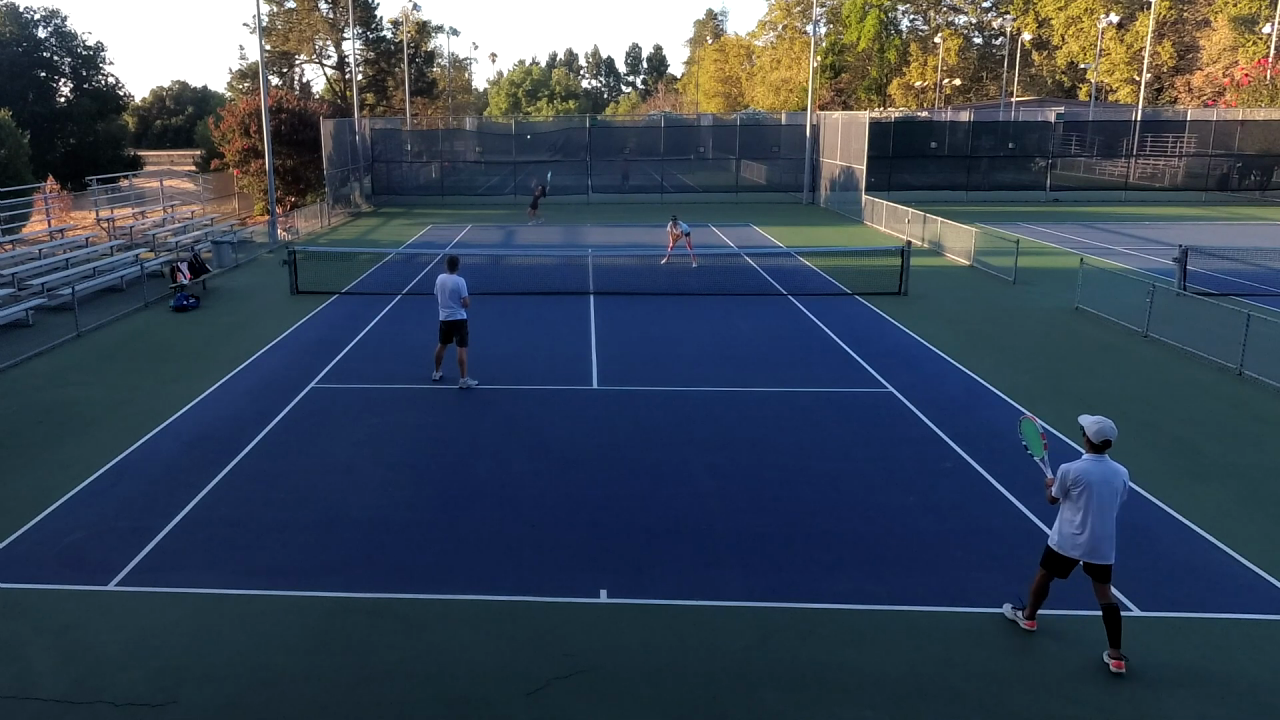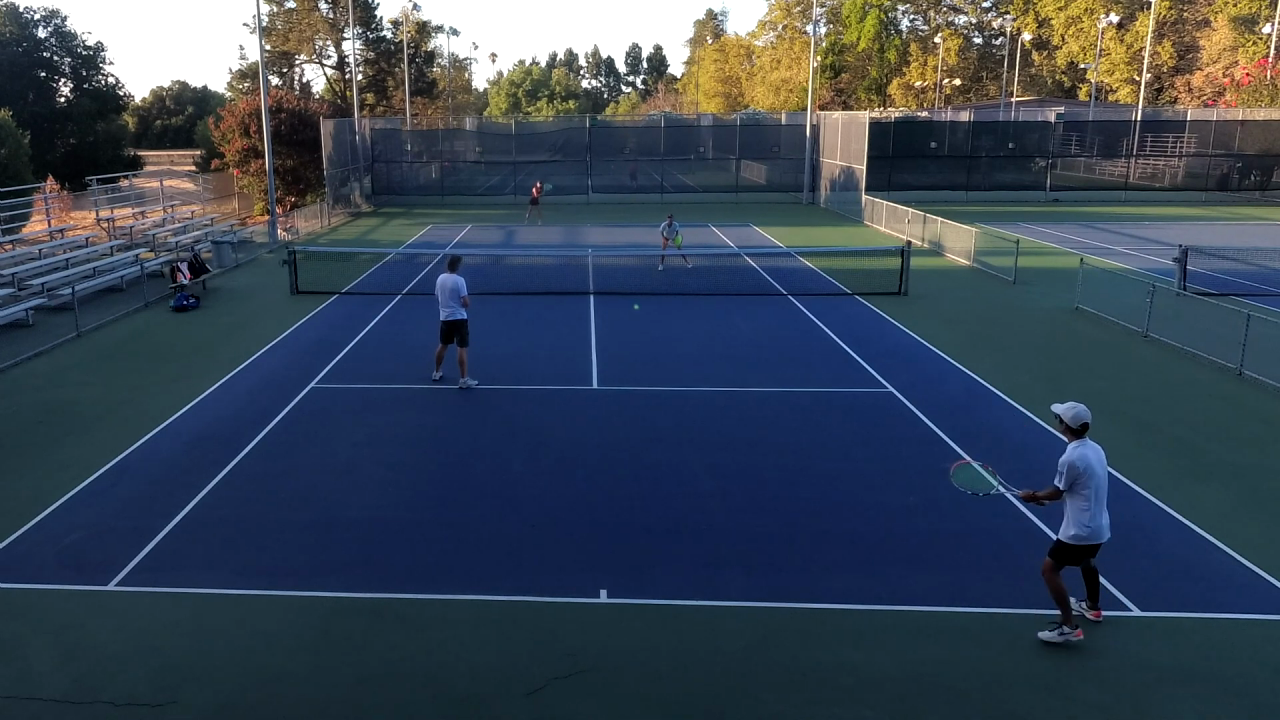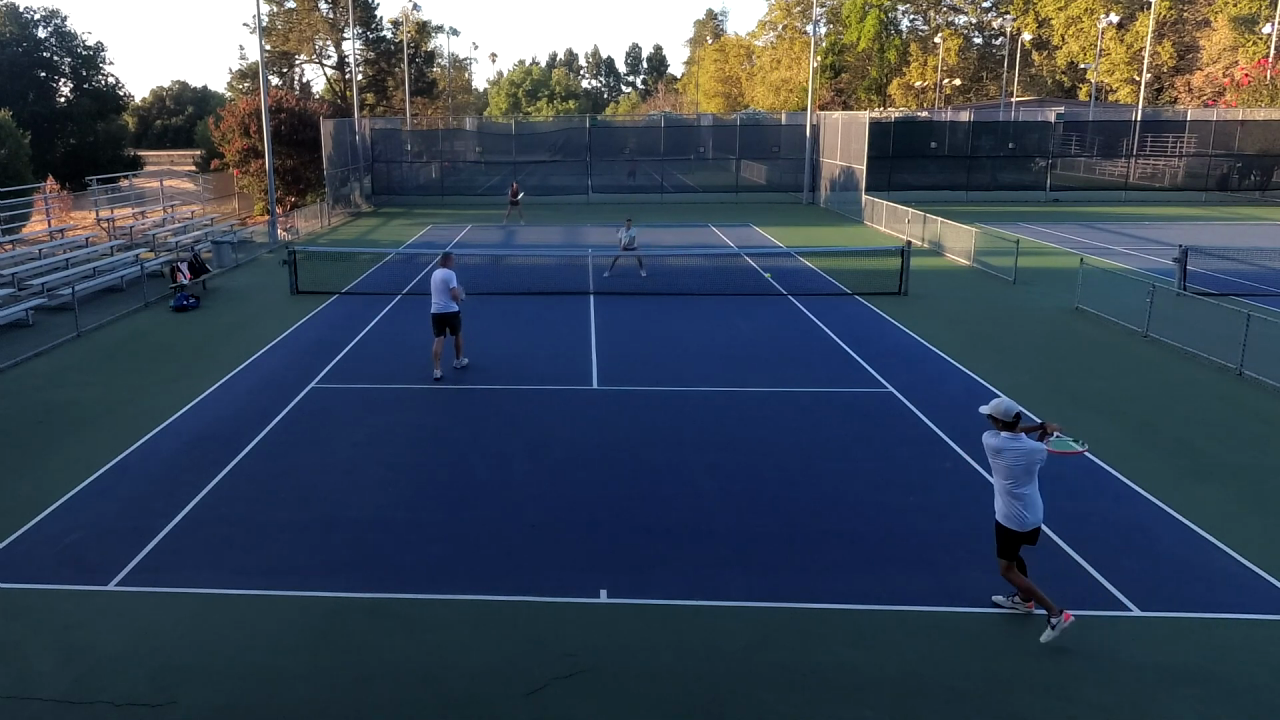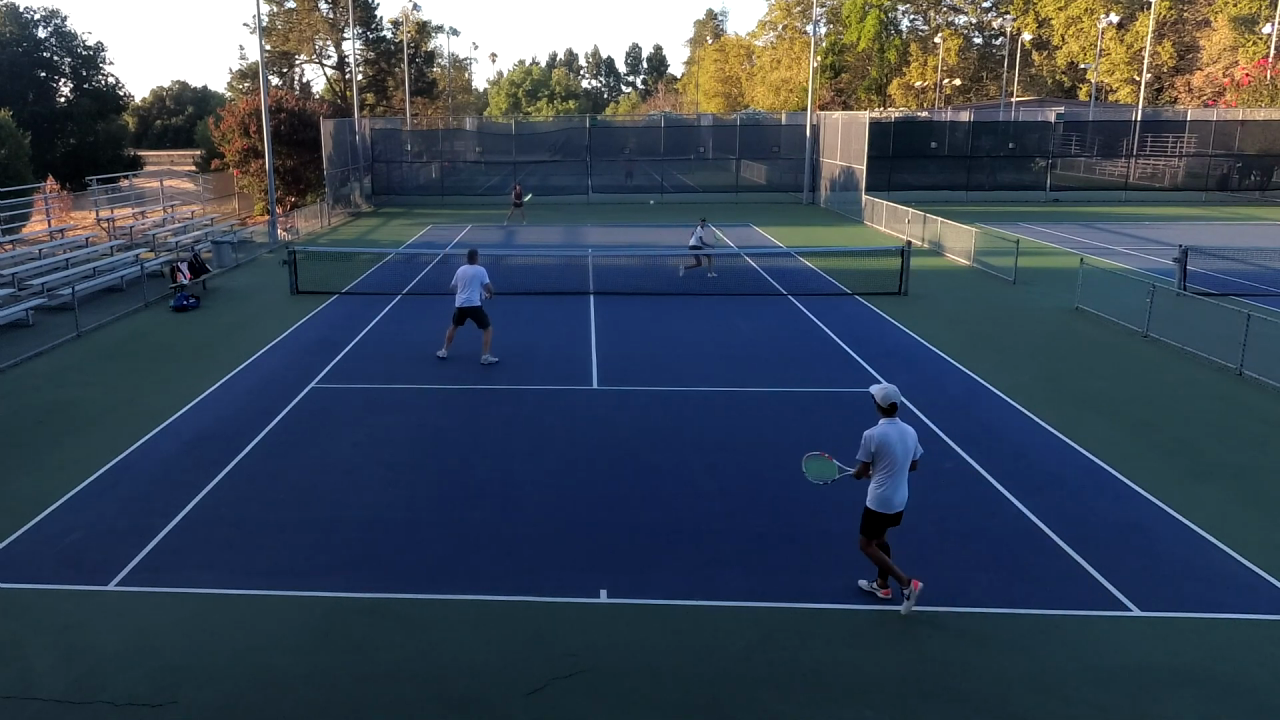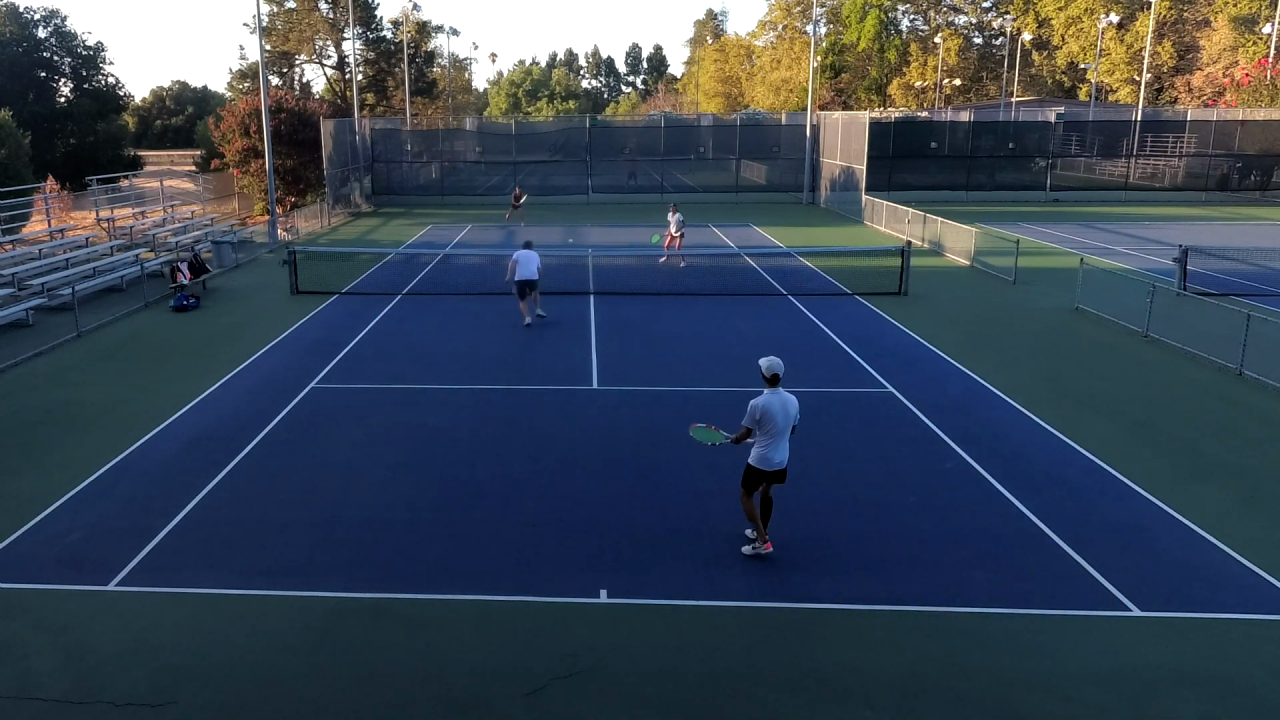
dt=1s
person 1, frame 1
left shoulder: (1070, 470)
right shoulder: (1122, 474)
left elbow: (1053, 499)
left wrist: (1051, 484)
left hip: (1068, 541)
right hip: (1102, 545)
left knee: (1044, 576)
right knee: (1105, 595)
left ankle: (1028, 617)
right ankle: (1116, 656)
person 1, frame 2
left shoulder: (1070, 459)
right shoulder: (1095, 449)
left elbow: (1056, 493)
left wrist: (1034, 496)
right wrist: (1041, 494)
left hip: (1078, 530)
right hip: (1096, 526)
left knee: (1049, 570)
right knee: (1086, 563)
left ankle: (1068, 626)
right ankle: (1092, 607)
person 1, frame 3
left shoulder: (991, 441)
right shoulder: (1038, 449)
left wrist: (1040, 427)
left hip: (1010, 518)
right hip: (1033, 516)
left knee: (1009, 571)
right knee: (1012, 554)
left ankle: (1056, 614)
right ankle: (1023, 599)
person 1, frame 4
left shoulder: (873, 435)
right shoulder: (910, 432)
left elbow: (863, 470)
right elbow: (912, 465)
left wrist: (858, 473)
left hip: (879, 501)
right hip: (899, 500)
left knee: (867, 546)
right knee: (878, 539)
left ankle: (908, 582)
right ankle: (882, 585)
person 1, frame 5
left shoulder: (757, 404)
right shoulder: (792, 401)
left elbow: (746, 433)
right elbow: (792, 429)
left wrist: (736, 438)
left hip: (760, 460)
right hip: (781, 460)
left knee: (746, 496)
right knee: (766, 492)
left ankle: (762, 541)
right ankle: (761, 532)
